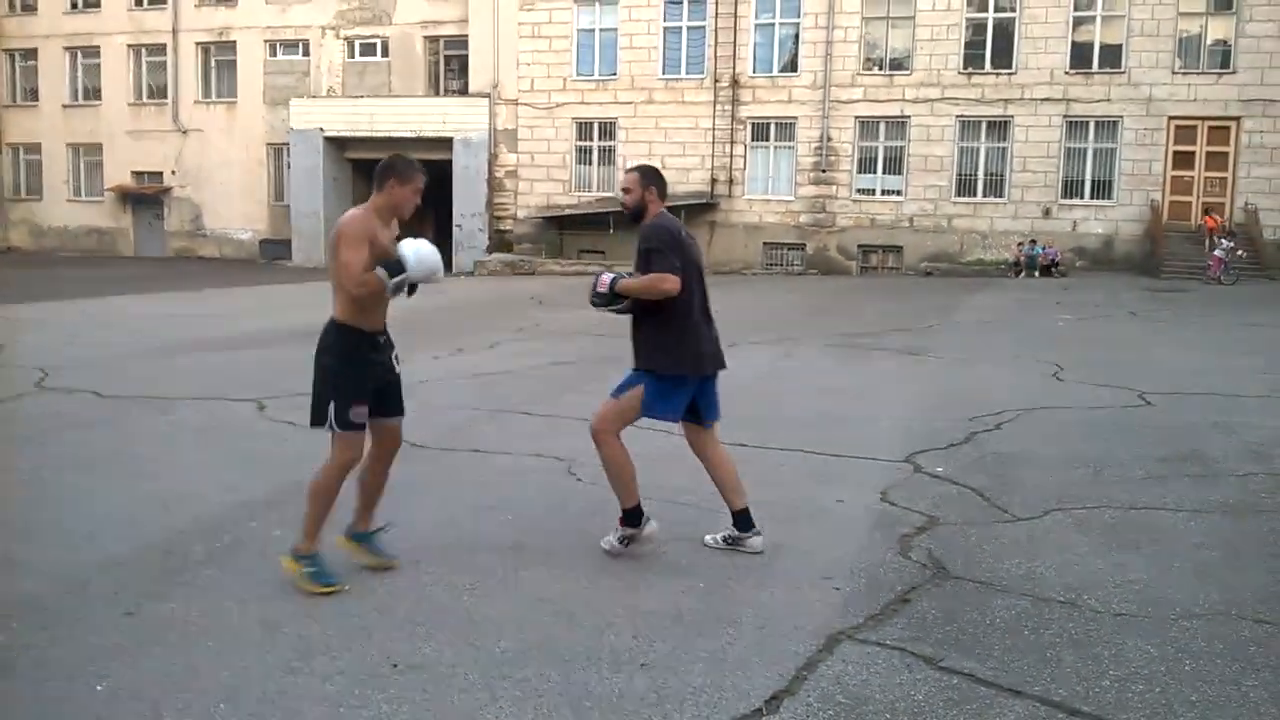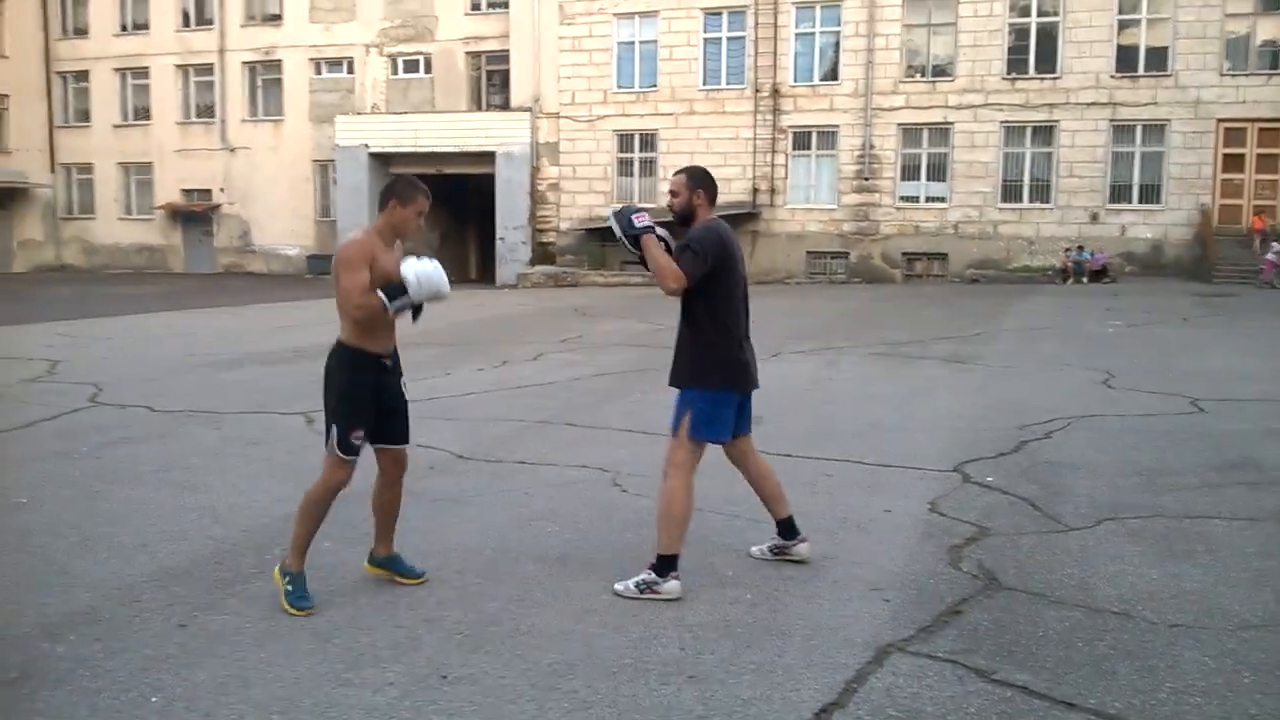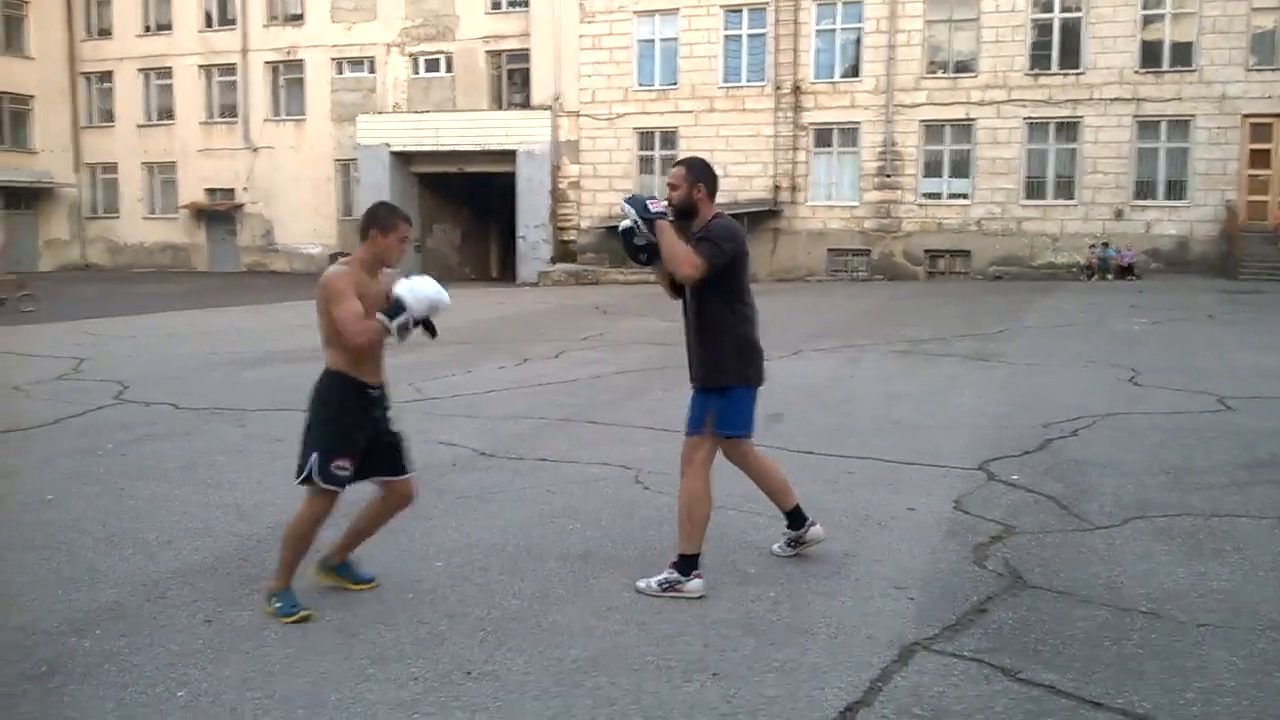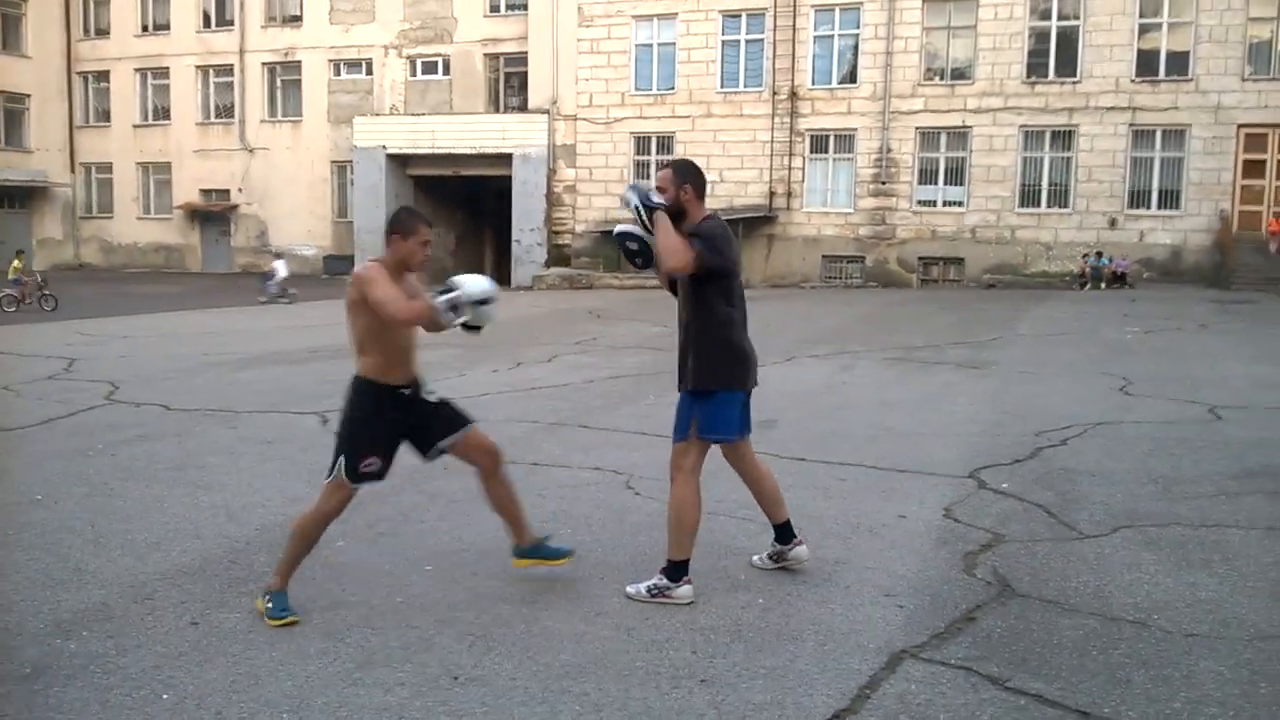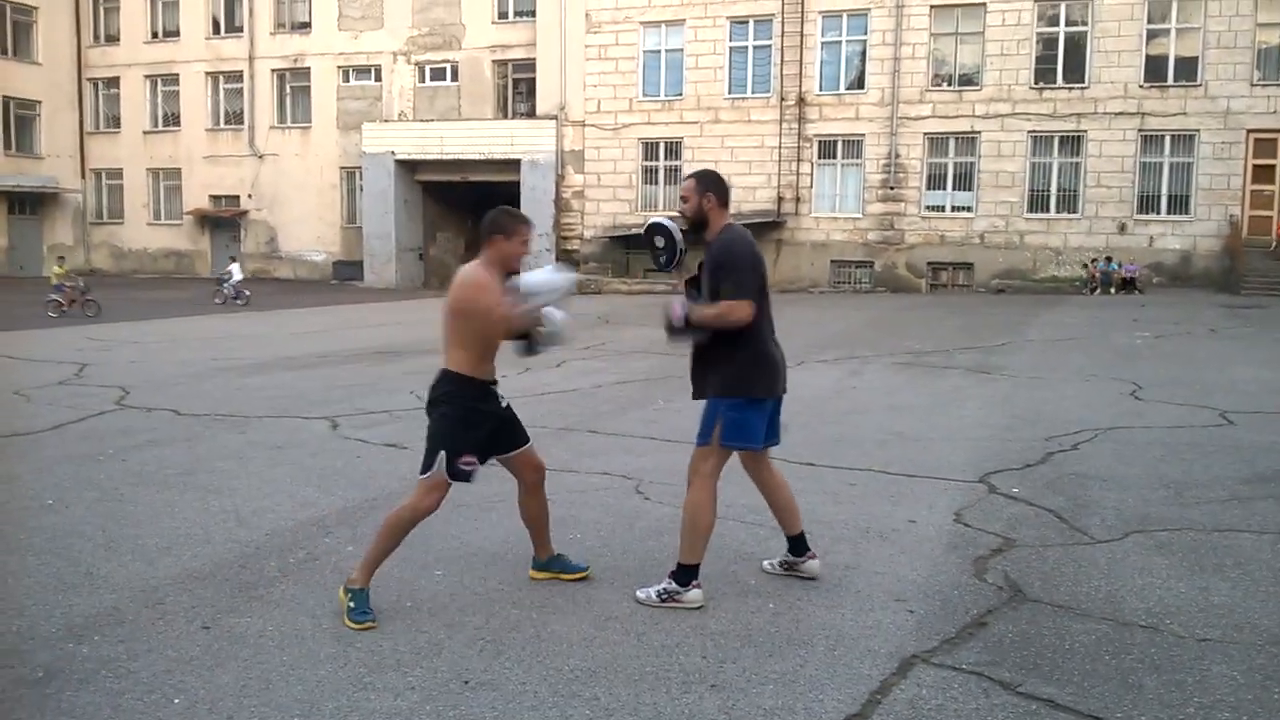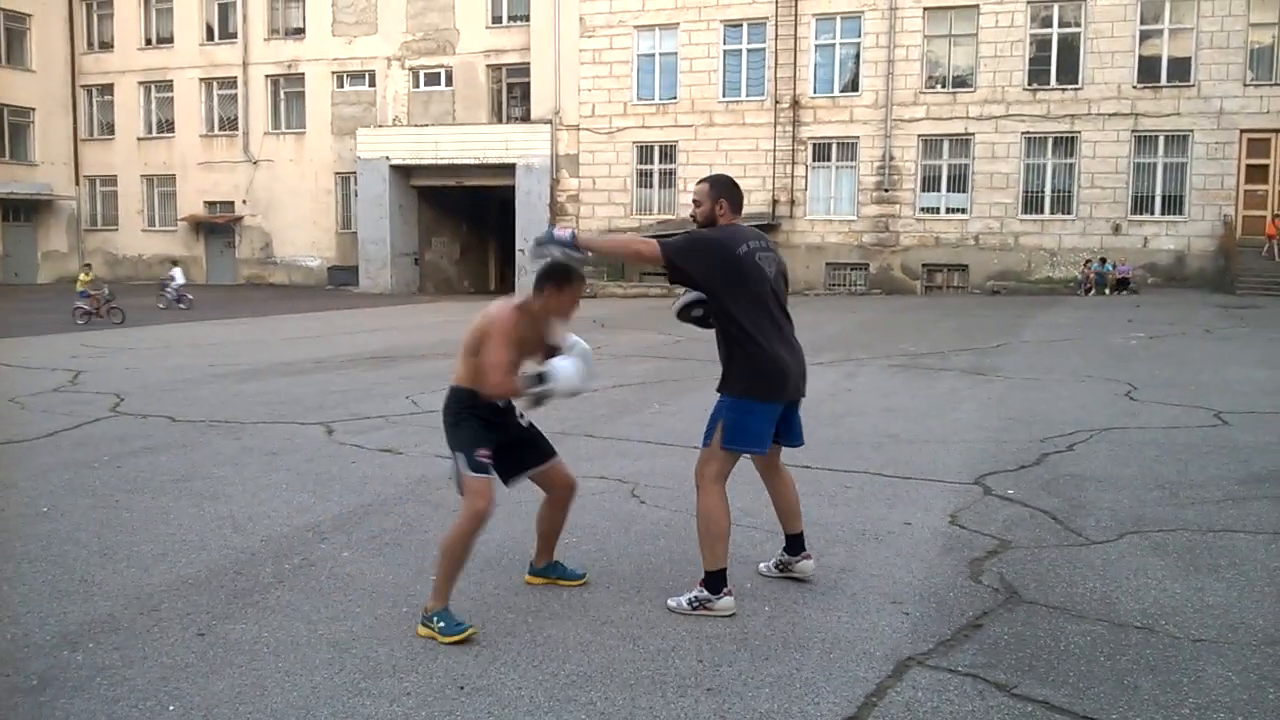
dt=0.3s
person 1, frame 1
left shoulder: (656, 230)
right shoulder: (676, 230)
left elbow: (667, 284)
left wrist: (617, 285)
right wrist: (628, 289)
left hip: (670, 358)
right hip: (699, 353)
left knee: (602, 427)
right knee: (704, 441)
left ankle: (633, 521)
right ankle: (746, 530)
person 1, frame 2
left shoulder: (709, 236)
right shoulder: (714, 237)
left elbow: (673, 283)
right elbow: (685, 288)
left wrist: (645, 234)
right wrist: (660, 251)
left hip: (711, 371)
right hip: (730, 366)
left knee: (678, 464)
right knee: (742, 450)
left ankle: (663, 573)
right ankle: (790, 537)
person 1, frame 3
left shoulder: (722, 232)
right shoulder: (701, 233)
left elbow: (688, 269)
right elbow: (675, 286)
left wrist: (659, 222)
right wrist: (653, 243)
left hip: (726, 366)
right hip: (722, 362)
left knee: (694, 461)
right knee: (737, 449)
left ankle: (685, 572)
right ankle: (801, 525)
person 1, frame 4
left shoulder: (709, 236)
right shoulder: (703, 233)
left elbow: (677, 264)
right elbow: (677, 278)
left wrist: (659, 217)
right wrist: (653, 234)
left hip: (715, 369)
right hip: (728, 364)
left knee: (684, 466)
right knee: (739, 452)
left ankle: (674, 578)
right ankle: (788, 542)
person 1, frame 5
left shoulder: (729, 246)
right shoulder: (730, 242)
left elbow: (739, 313)
right elbow: (720, 302)
left wrist: (689, 314)
left hip: (742, 377)
right hip: (758, 371)
left knee: (702, 472)
right knee: (757, 461)
left ankle: (684, 582)
right ankle: (800, 553)
person 1, frame 6
left shoulder: (710, 244)
right shoulder: (763, 245)
left elbow: (646, 248)
left wrist: (575, 239)
left hip: (753, 379)
right hip: (786, 370)
left knee: (708, 476)
right knee: (768, 461)
left ankle: (714, 590)
right ankle: (797, 554)
person 2, frame 1
left shoulder: (387, 225)
right shoulder: (354, 225)
right elbow: (356, 286)
left wrist: (404, 272)
right wrist: (398, 271)
left hip: (377, 342)
right hip: (345, 345)
left knee: (389, 439)
right knee: (346, 454)
left ankle: (360, 530)
right ankle: (303, 550)
person 2, frame 2
left shoulder: (395, 249)
right shoulder: (356, 247)
right elbow: (357, 309)
left wrist: (415, 291)
right wrist: (403, 290)
left hip: (387, 366)
right hip: (353, 367)
left knee: (394, 464)
right knee: (338, 474)
left ankle: (384, 553)
right ankle: (292, 568)
person 2, frame 3
left shoulder: (379, 279)
right shoulder: (339, 278)
right elbow: (357, 338)
left wrist: (412, 315)
right wrist: (400, 310)
left hip: (373, 398)
right hip: (341, 398)
left knee: (400, 493)
right knee: (320, 502)
left ankle: (335, 560)
right ankle: (279, 587)
person 2, frame 4
left shoulder: (411, 279)
right shoulder: (368, 276)
left elbow: (434, 321)
right elbow: (408, 314)
left wrist: (453, 311)
right wrist: (453, 305)
left hip: (413, 393)
right hip: (371, 399)
left knee: (487, 454)
right knee: (334, 501)
left ankle: (526, 543)
right ankle: (276, 586)
person 2, frame 5
left shoulder: (488, 277)
right shoulder: (480, 279)
left elbow: (506, 325)
right elbow: (506, 323)
left wrist: (532, 323)
right wrist: (537, 310)
left hip: (484, 392)
right hip: (457, 397)
left knee: (533, 469)
right knee: (426, 500)
left ankle: (544, 558)
right ankle: (357, 584)
person 2, frame 6
left shoulder: (539, 318)
right shoulder: (504, 319)
left elbow: (546, 348)
right elbow: (501, 386)
left wrist: (567, 353)
right wrist: (547, 382)
left hip: (504, 414)
right hip: (468, 413)
left knee: (564, 484)
right knee: (478, 507)
left ankle: (542, 564)
right ankle: (435, 609)
